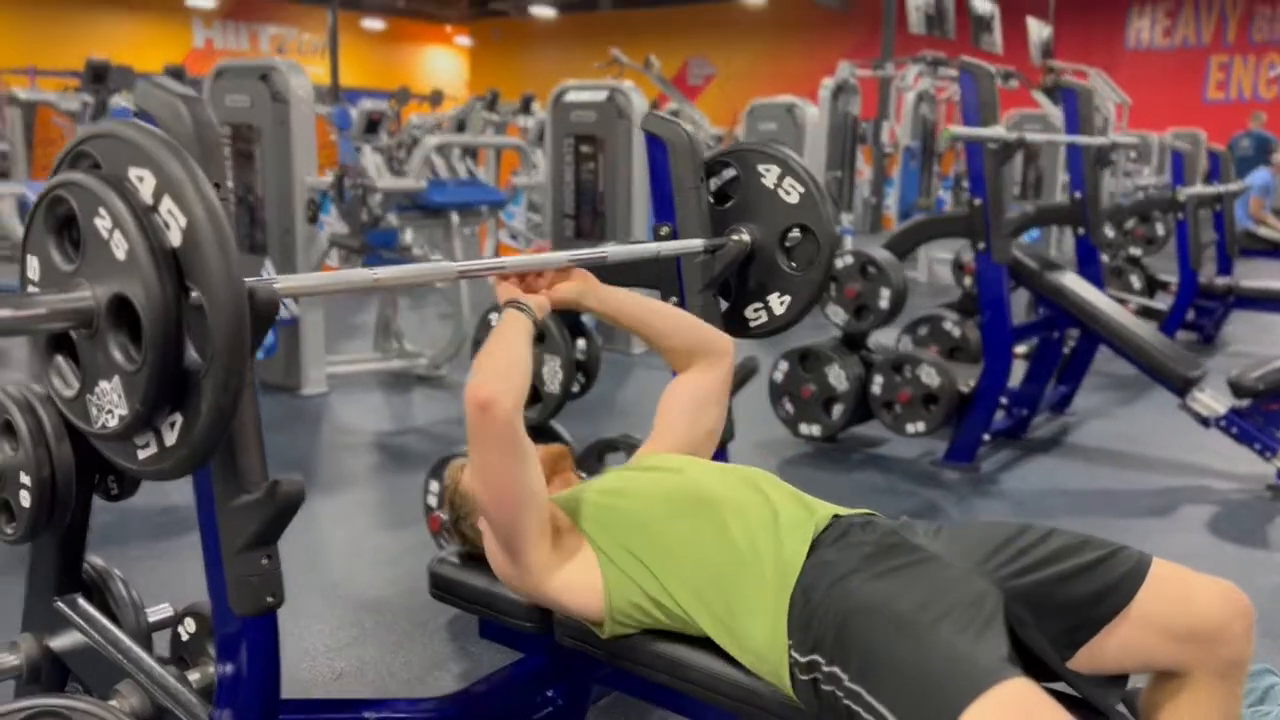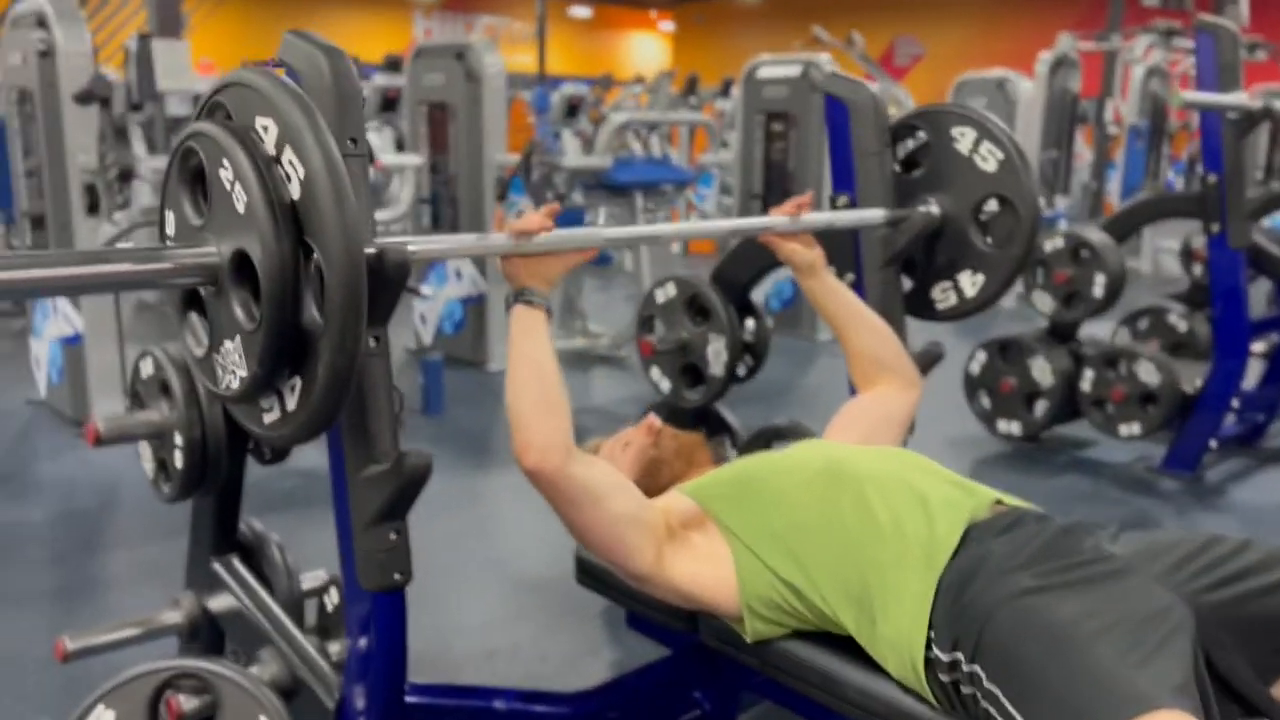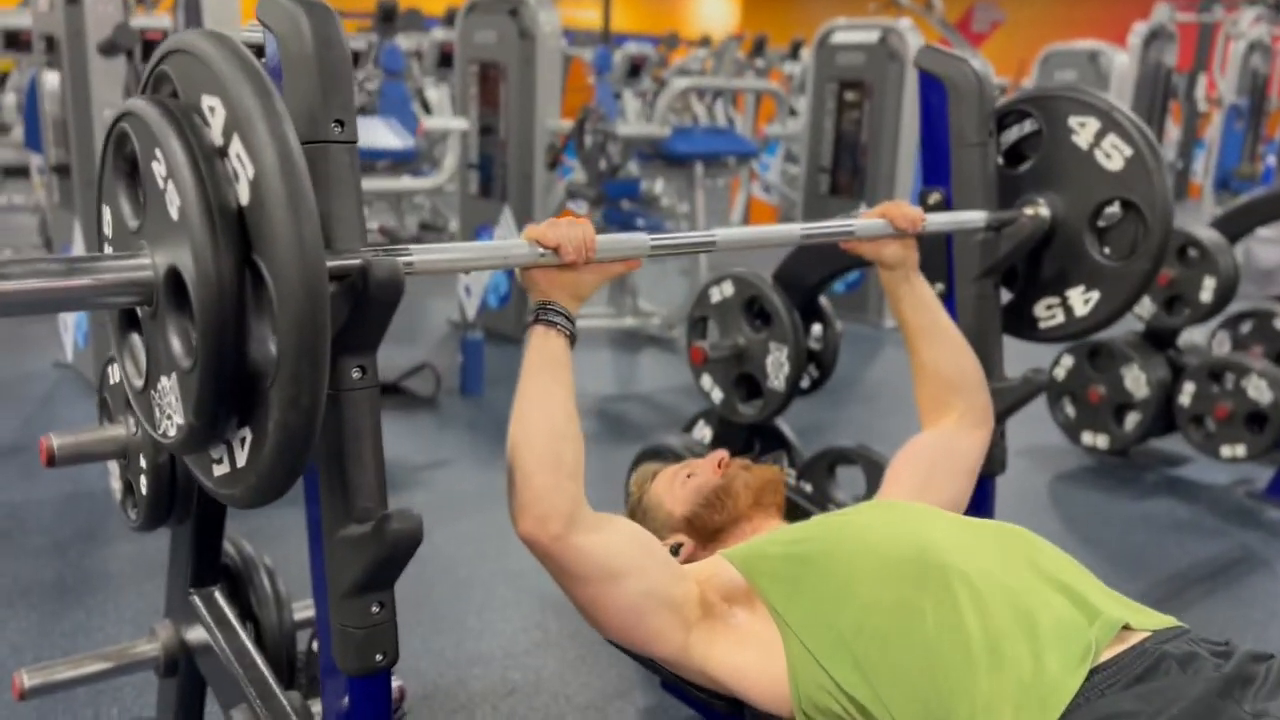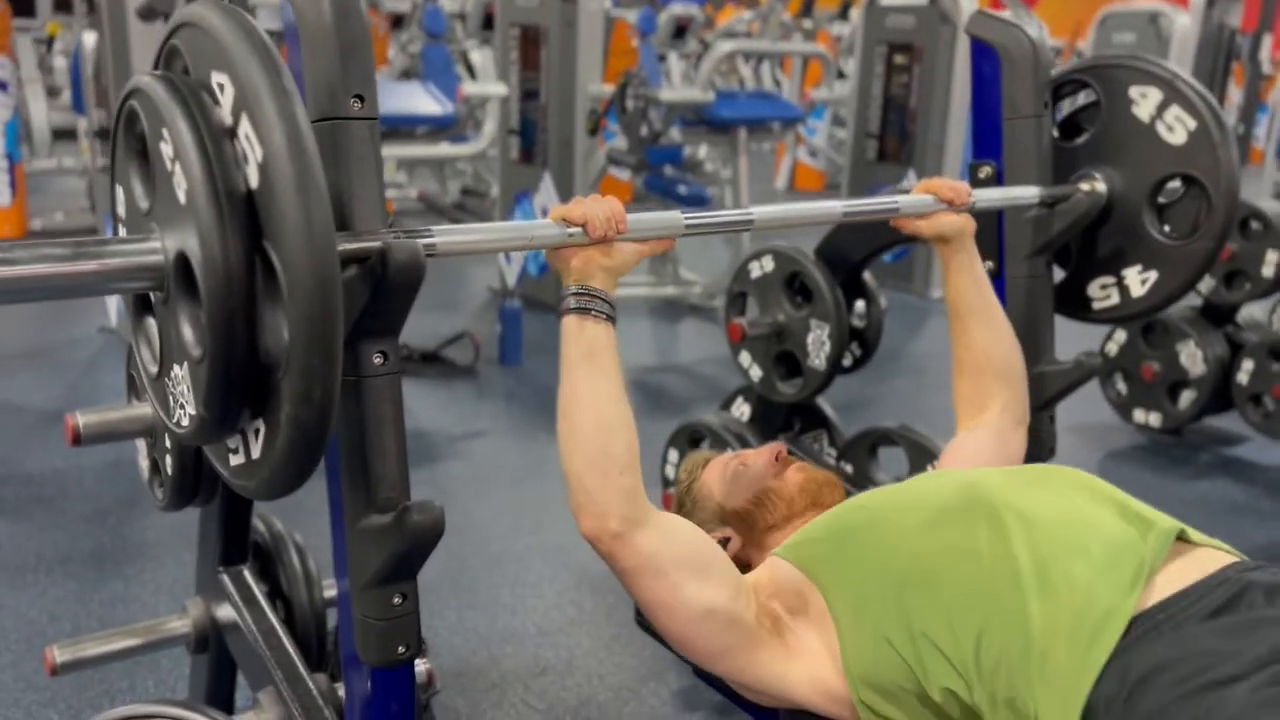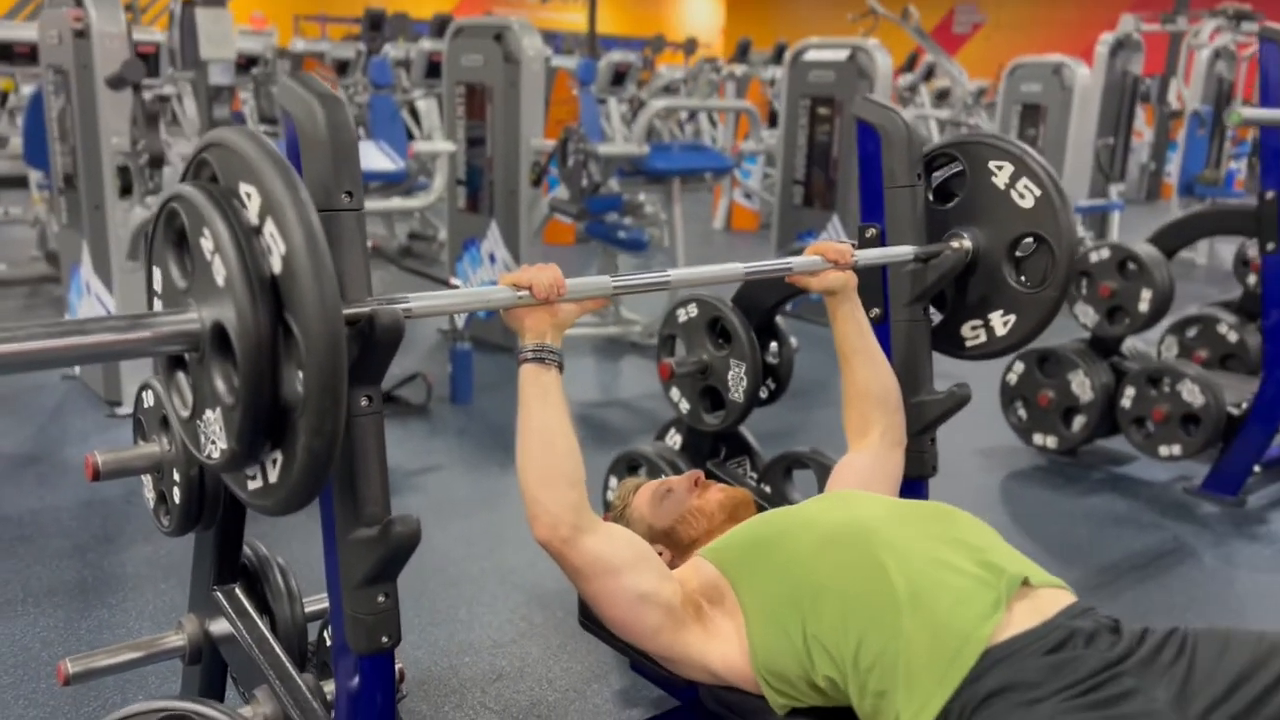
dt=1s
person 1, frame 1
left shoulder: (642, 471)
right shoulder: (537, 547)
left elbow: (713, 357)
right elbow: (488, 407)
left wrist: (594, 299)
right wrist: (519, 312)
left hip: (895, 542)
right hip: (823, 600)
left knee: (1219, 621)
person 1, frame 2
left shoulder: (803, 464)
right shoulder: (672, 535)
left elbow: (895, 383)
right elbow: (547, 456)
left wrist: (813, 274)
right wrist: (529, 297)
person 1, frame 3
left shoulder: (878, 524)
right shoulder: (719, 604)
left elbow: (963, 417)
right elbow: (550, 517)
left wrist: (901, 275)
right wrist: (554, 313)
person 1, frame 4
left shoulder: (918, 514)
right shoulder: (780, 616)
left elbow: (997, 411)
right elbow: (613, 517)
left wrist: (958, 250)
right wrist: (589, 293)
person 1, frame 5
left shoulder: (824, 520)
right shoulder: (698, 605)
left elbow: (880, 433)
right elbow: (562, 525)
left wrist: (843, 301)
right wrist: (539, 346)
